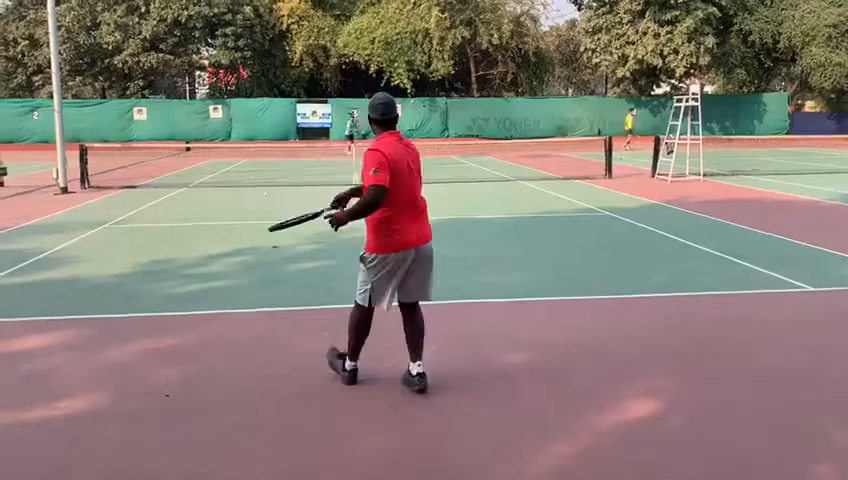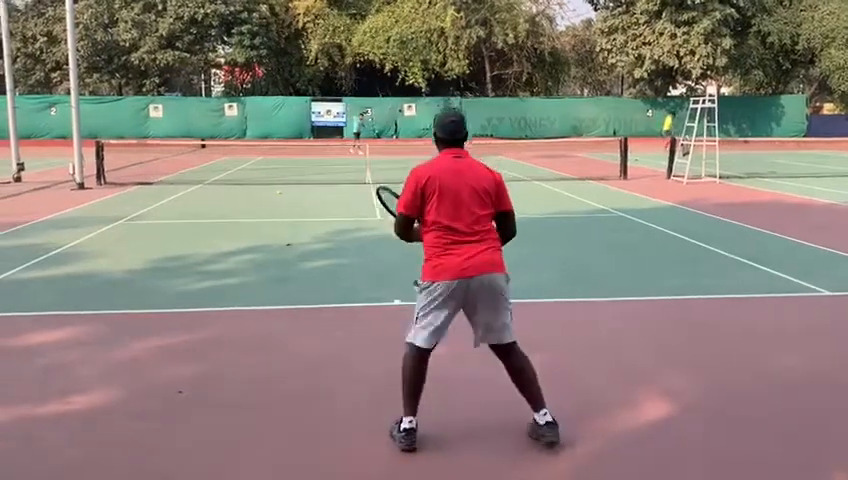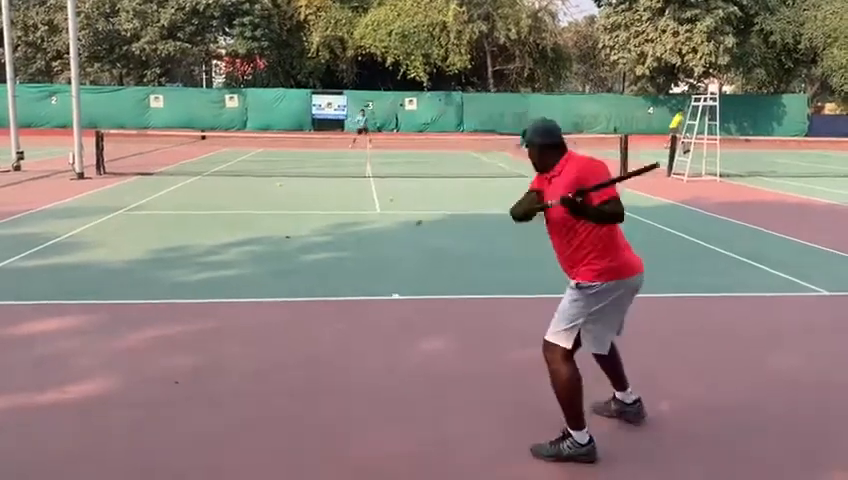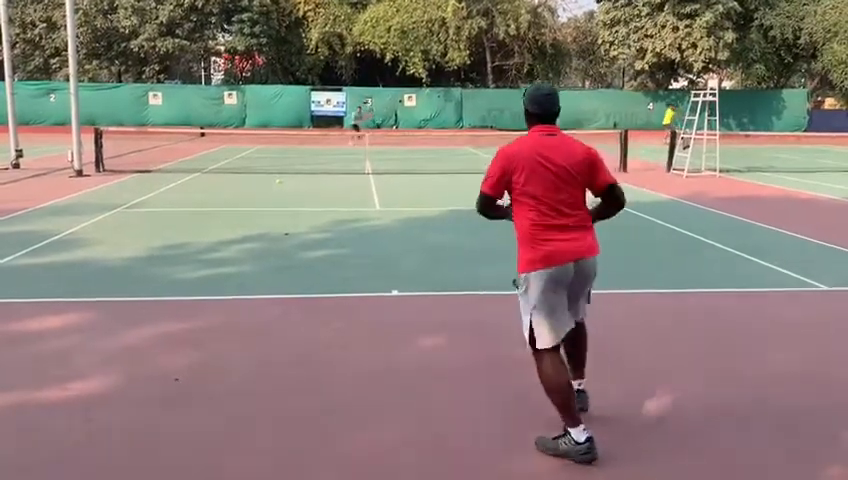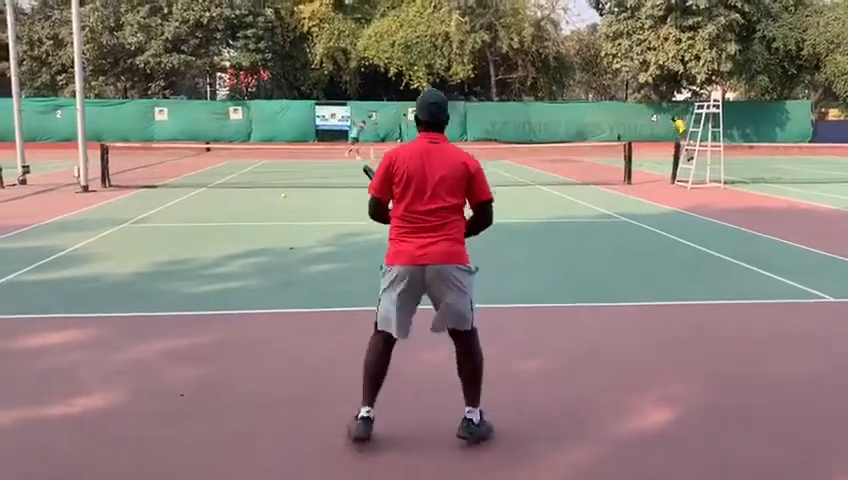
dt=1s
person 1, frame 1
left shoulder: (377, 151)
right shoulder: (410, 148)
left elbow: (376, 198)
left wrist: (344, 216)
right wrist: (352, 192)
left hip: (387, 246)
right hip: (421, 241)
left knee: (364, 305)
right knee: (409, 304)
left ankle: (349, 364)
right ankle: (416, 370)
person 1, frame 2
left shoulder: (422, 174)
right shoulder: (490, 175)
left elbow: (402, 231)
right elbow: (509, 229)
left hip: (444, 276)
right hip: (490, 272)
left knee: (417, 349)
right knee: (506, 347)
left ankle: (407, 426)
right ankle: (545, 420)
person 1, frame 3
left shoulder: (586, 167)
right shoulder: (545, 179)
left elbow: (616, 212)
right elbow: (519, 211)
left wrist: (585, 209)
right wrist: (530, 207)
left hip: (603, 276)
right hip: (618, 272)
left knee: (556, 350)
right knee: (594, 335)
left ankle: (578, 440)
right ankle: (627, 401)
person 1, frame 4
left shoulder: (510, 154)
right shoulder: (583, 151)
left elbow: (485, 208)
right elbow: (616, 201)
left wrist: (516, 212)
left hip: (542, 262)
right hip: (584, 255)
left knee: (546, 349)
right knee: (573, 321)
left ankle: (577, 436)
right ankle: (578, 389)
person 1, frame 5
left shoulder: (394, 157)
right shoulder: (467, 163)
left elbow: (376, 212)
right elbow: (485, 217)
left hip: (403, 262)
right hip: (450, 262)
left knee: (383, 336)
right knee: (465, 337)
left ankle: (364, 416)
right ankle: (472, 418)
